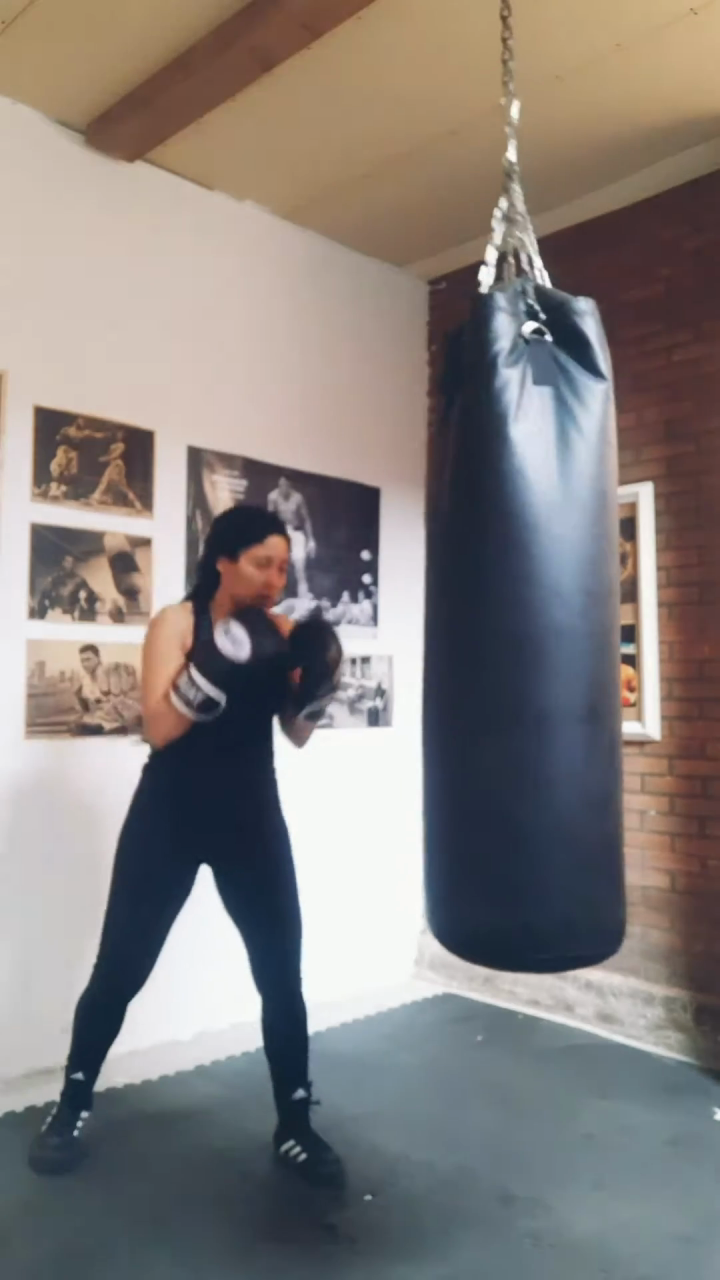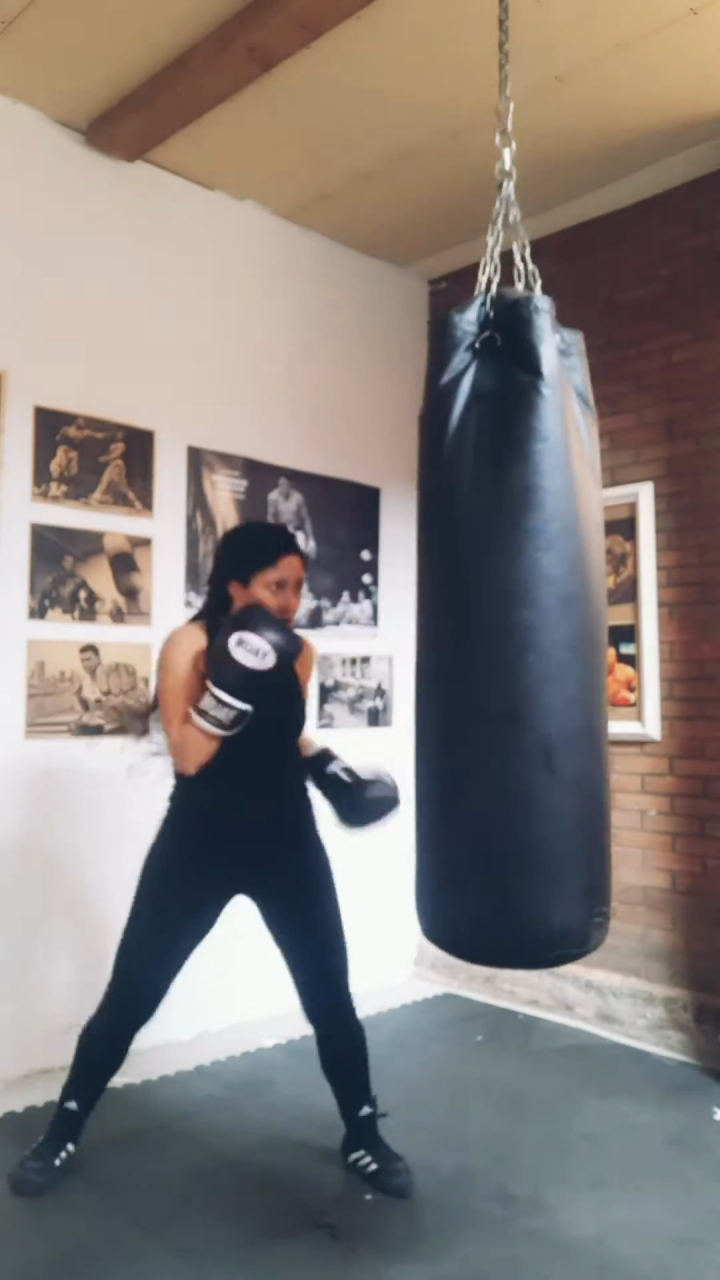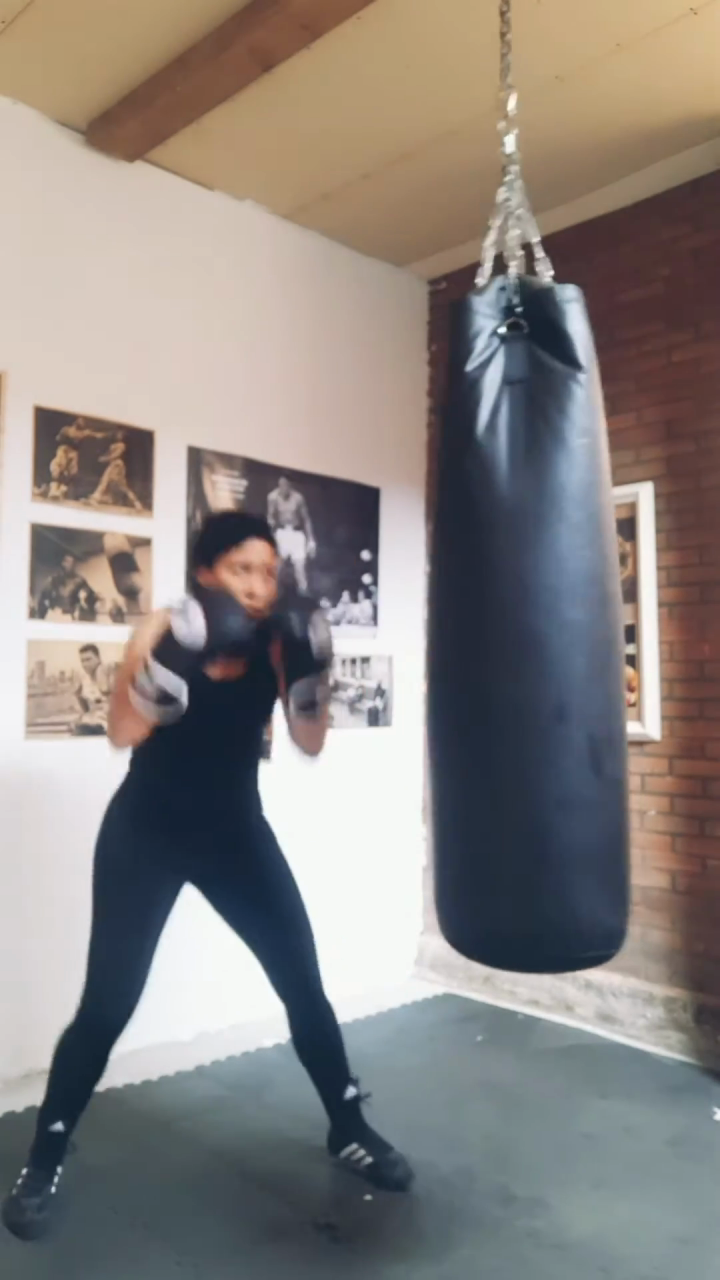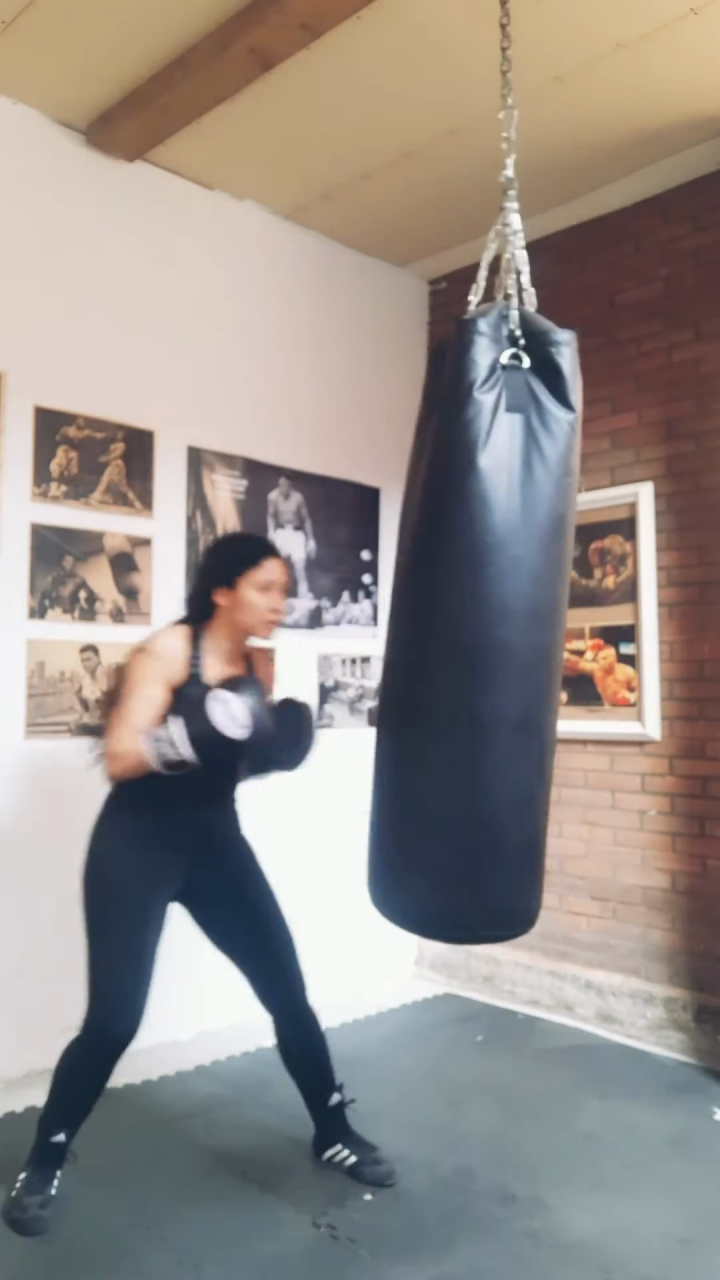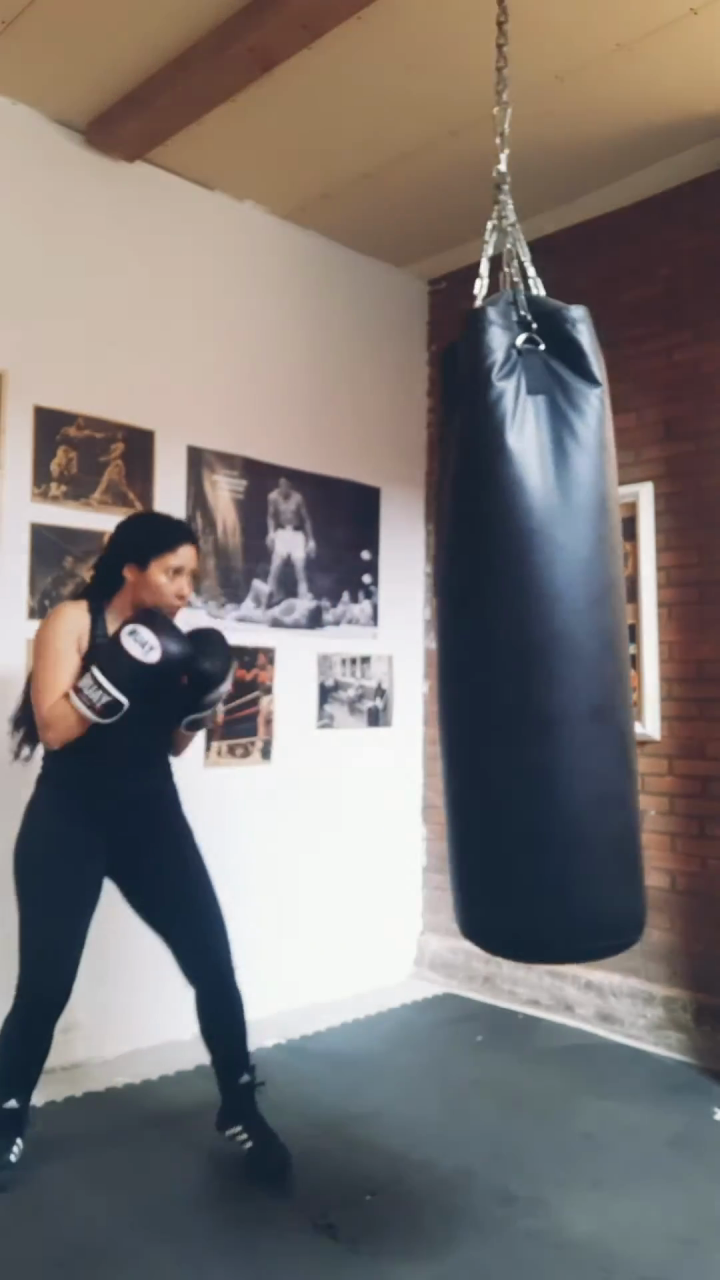
dt=1s
person 1, frame 1
left shoulder: (280, 633)
right shoulder: (177, 623)
left elbow: (298, 735)
right elbow: (157, 730)
left wrist: (315, 681)
right wrist: (219, 666)
left hip: (252, 817)
right hip: (169, 817)
left knee: (282, 976)
right knee: (120, 969)
left ankle: (295, 1126)
right ankle: (73, 1107)
person 1, frame 2
left shoulder: (292, 647)
right shoulder: (189, 644)
right elbow: (188, 757)
left wrist: (330, 771)
right wrist: (236, 676)
left hip: (286, 841)
right hip: (199, 842)
left knee: (330, 1000)
right knee: (130, 996)
left ankle: (362, 1135)
right ankle: (62, 1133)
person 1, frame 3
left shoulder: (279, 640)
right shoulder: (163, 629)
left elbow: (311, 744)
right elbow: (123, 732)
left wrist: (310, 669)
right wrist: (175, 652)
left hip: (236, 832)
right hip: (144, 834)
left knee: (303, 984)
right knee: (107, 1004)
left ankle: (349, 1130)
person 1, frame 4
left shoulder: (252, 666)
right shoulder: (169, 650)
right elbow: (118, 758)
left wrist: (270, 746)
right wrist: (200, 730)
left hip: (214, 843)
right hip: (135, 844)
left knee: (287, 991)
right knee: (114, 1020)
left ankle: (333, 1133)
person 1, frame 5
left shoulder: (167, 639)
right shoulder: (72, 621)
left elbow: (176, 741)
left wrist: (207, 687)
right wrist: (123, 669)
left hip: (152, 820)
right hip: (67, 825)
left knee: (213, 967)
left ankle: (241, 1112)
